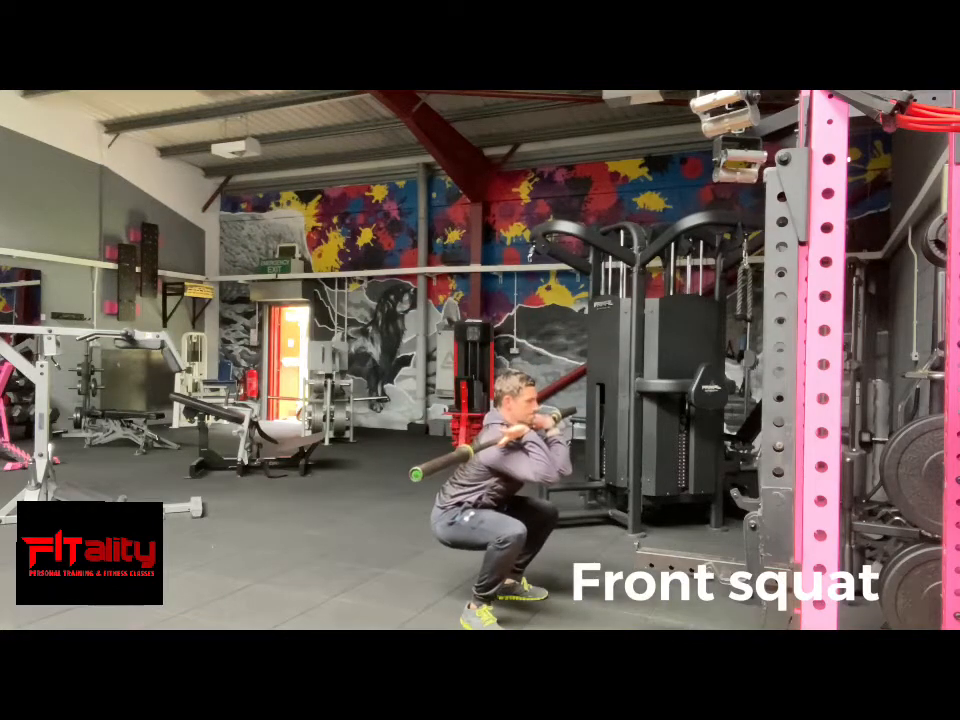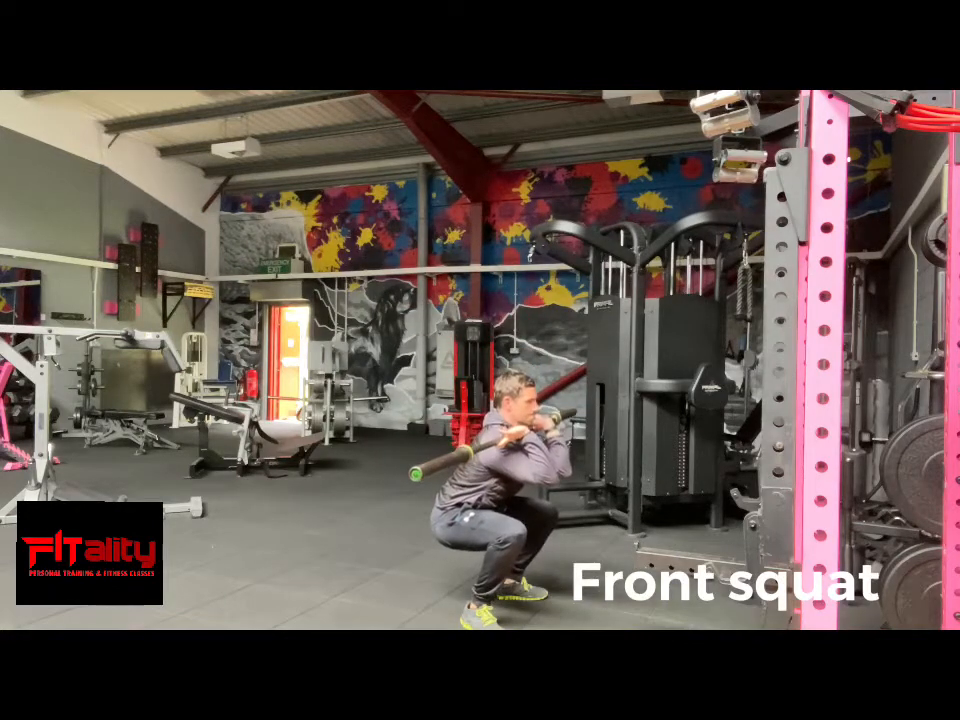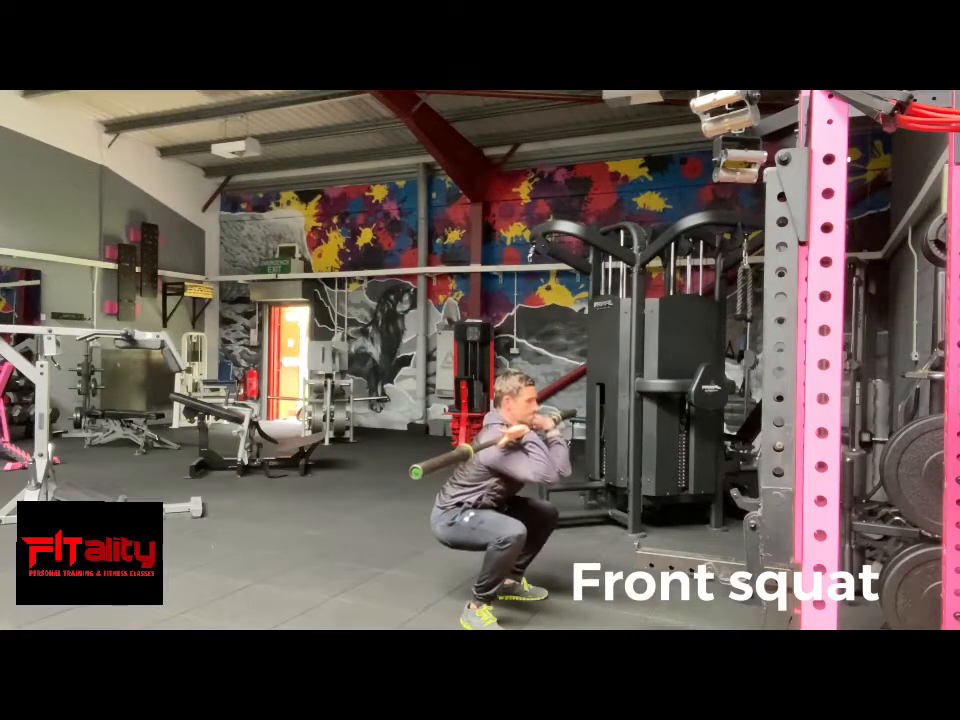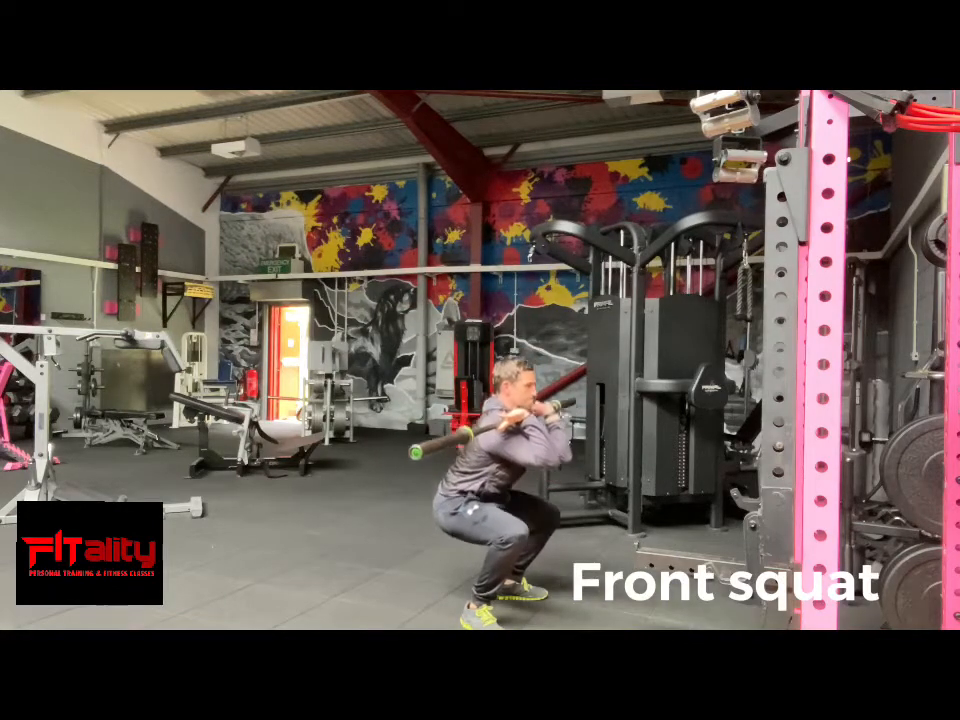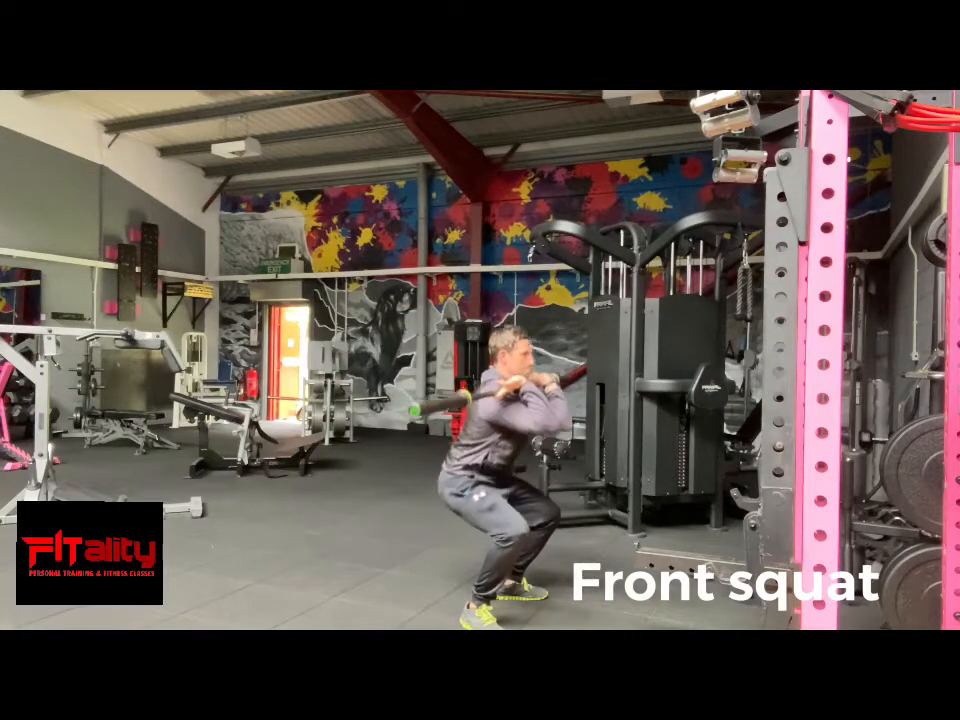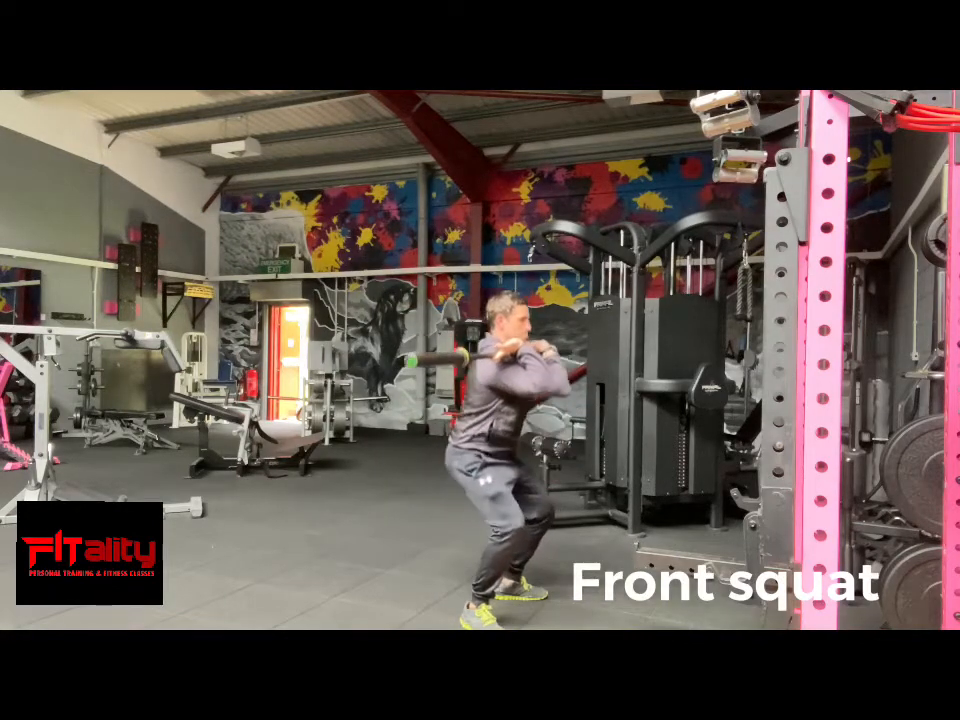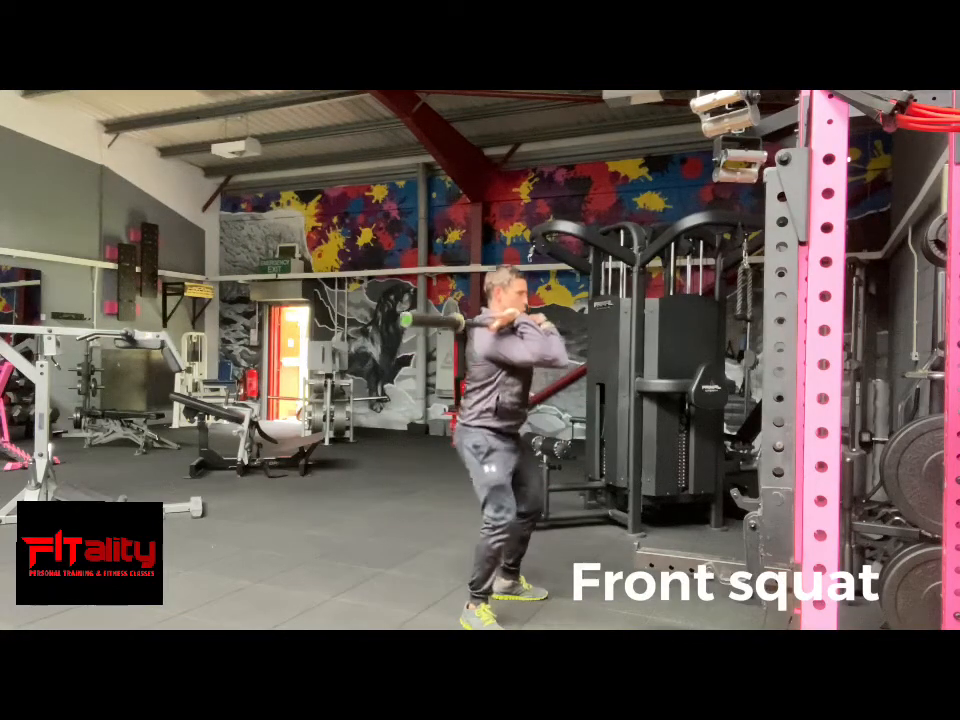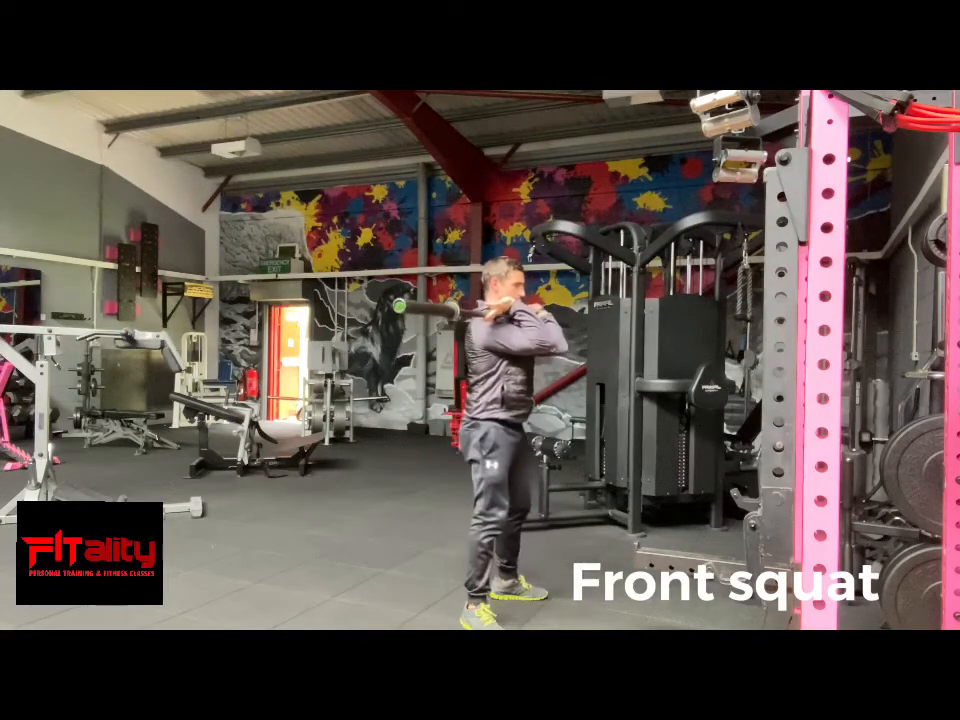
dt=0.2s
person 1, frame 1
left shoulder: (519, 433)
right shoulder: (497, 441)
left elbow: (562, 468)
right elbow: (545, 474)
left wrist: (551, 429)
right wrist: (530, 434)
left hip: (484, 506)
right hip: (453, 516)
left knee: (546, 513)
right knee: (512, 532)
left ankle: (510, 580)
right ankle: (477, 607)
person 1, frame 2
left shoulder: (518, 435)
right shoulder: (497, 442)
left elbow: (562, 470)
right elbow: (545, 476)
left wrist: (551, 431)
right wrist: (529, 435)
left hip: (483, 508)
right hip: (452, 517)
left knee: (546, 514)
right knee: (512, 533)
left ankle: (510, 580)
right ankle: (477, 607)
person 1, frame 3
left shoulder: (519, 434)
right shoulder: (497, 442)
left elbow: (562, 470)
right elbow: (545, 475)
left wrist: (551, 431)
right wrist: (530, 435)
left hip: (485, 507)
right hip: (453, 516)
left knee: (546, 515)
right knee: (512, 533)
left ankle: (510, 580)
right ankle: (476, 607)
person 1, frame 4
left shoulder: (519, 420)
right shoulder: (497, 428)
left elbow: (562, 454)
right elbow: (545, 458)
left wrist: (551, 417)
right wrist: (531, 419)
right hip: (457, 503)
left knee: (547, 516)
right knee: (513, 533)
left ankle: (510, 581)
right ankle: (476, 608)
person 1, frame 5
left shoulder: (517, 391)
right shoulder: (495, 397)
left elbow: (561, 423)
right elbow: (543, 424)
left wrist: (550, 387)
right wrist: (530, 386)
left hip: (497, 476)
right hip: (464, 481)
left knee: (547, 513)
right knee: (514, 531)
left ankle: (511, 580)
right ankle: (476, 607)
person 1, frame 6
left shoulder: (515, 358)
right shoulder: (493, 363)
left elbow: (560, 387)
right elbow: (542, 386)
left wrist: (547, 353)
right wrist: (526, 350)
left hip: (503, 454)
right hip: (473, 456)
left knee: (541, 512)
right knee: (509, 525)
left ankle: (510, 580)
right ankle: (476, 606)
person 1, frame 7
left shoulder: (513, 330)
right shoulder: (489, 334)
left elbow: (559, 358)
right elbow: (542, 356)
left wrist: (543, 325)
right wrist: (524, 320)
left hip: (508, 435)
right hip: (482, 436)
left knee: (529, 509)
right knee: (500, 518)
left ankle: (508, 580)
right ankle: (476, 606)
person 1, frame 8
left shoulder: (510, 321)
right shoulder: (487, 325)
left elbow: (557, 345)
right elbow: (542, 343)
left wrist: (540, 313)
right wrist: (518, 308)
left hip: (512, 428)
right hip: (488, 429)
left knee: (517, 509)
right knee: (491, 514)
left ankle: (507, 579)
right ankle: (474, 605)
